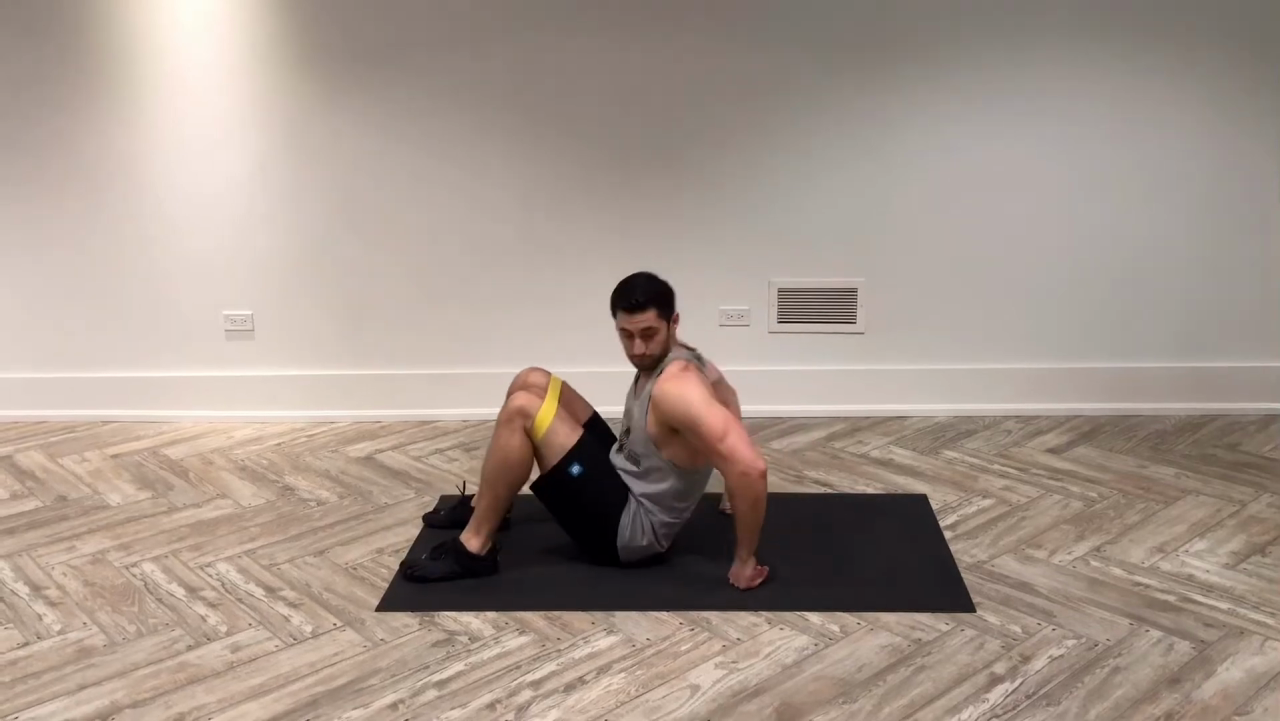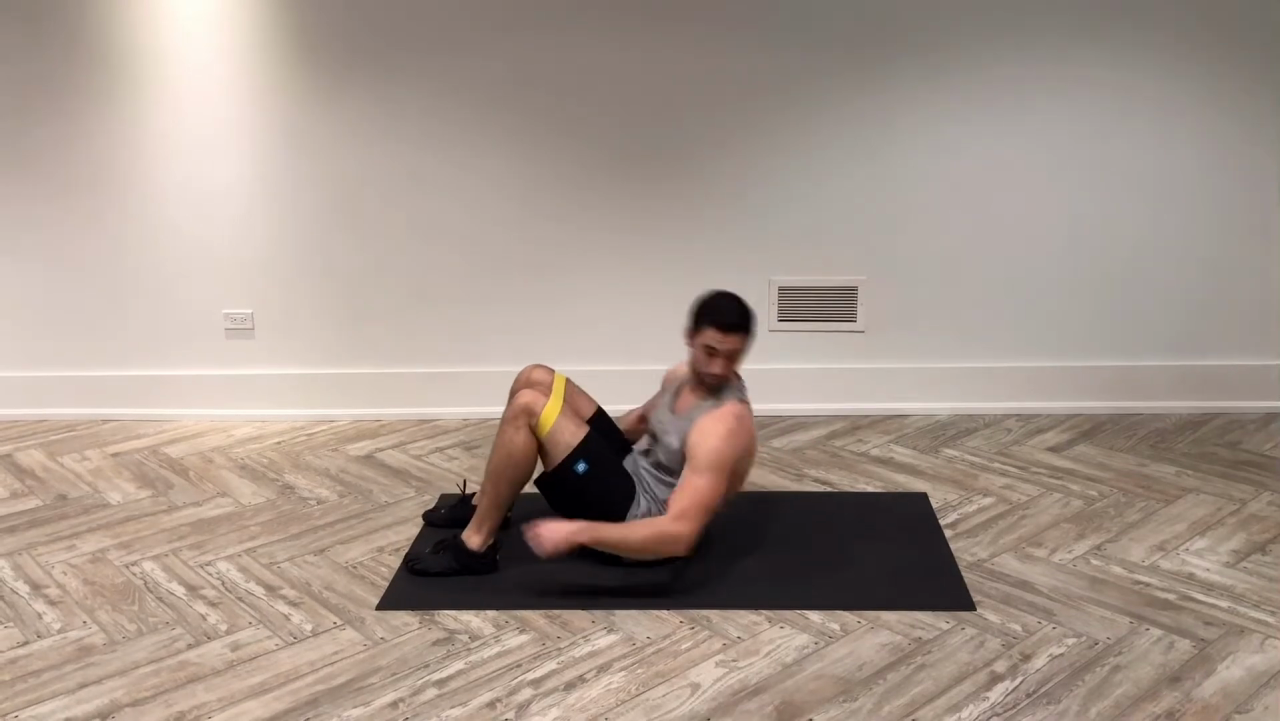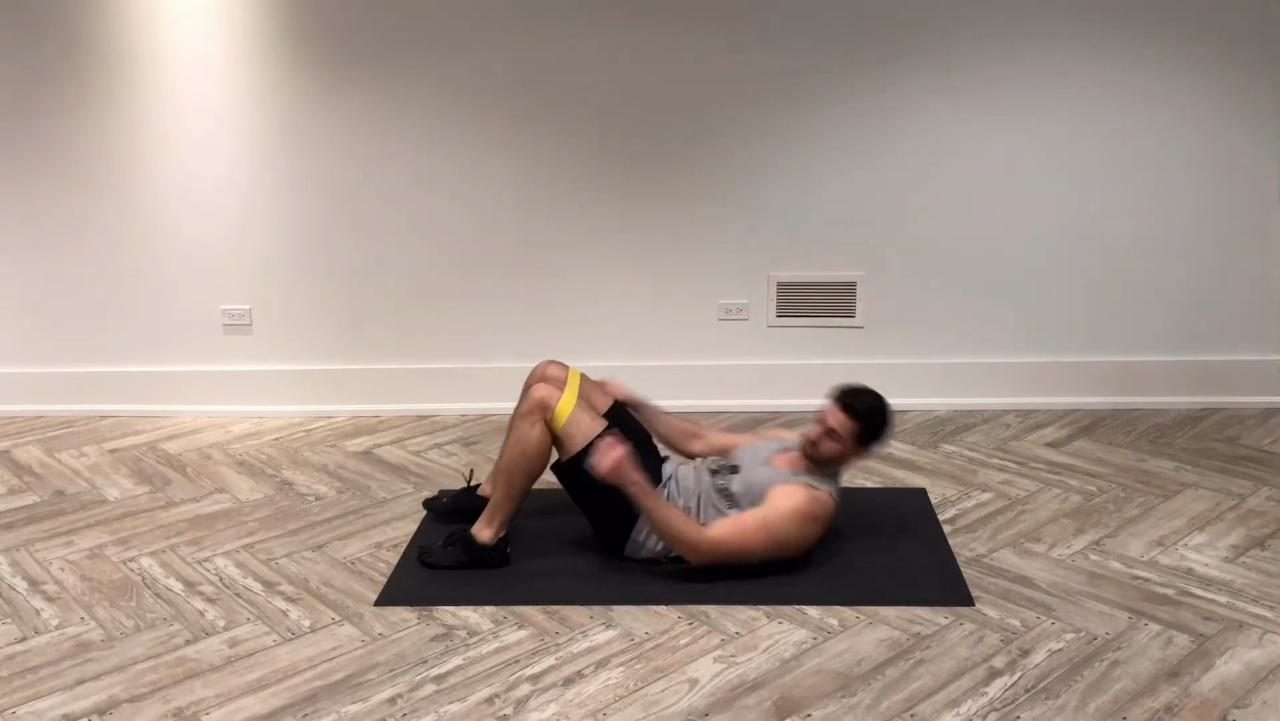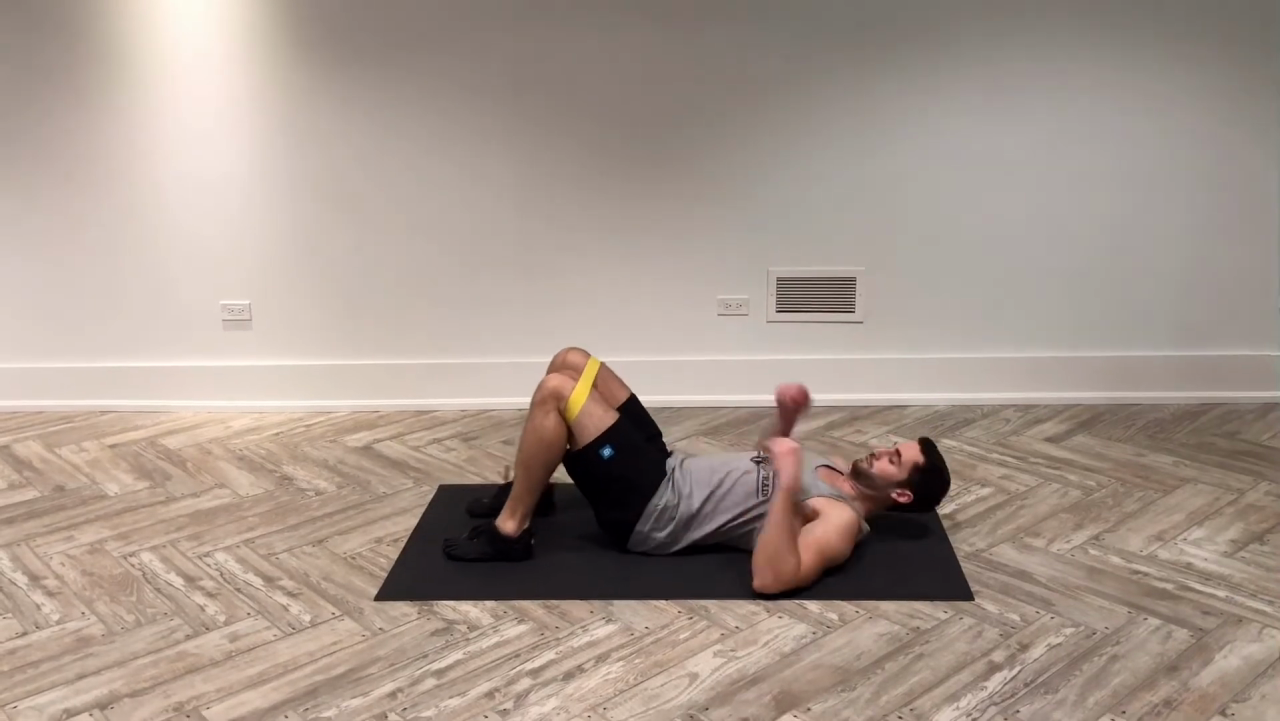
dt=0.3s
person 1, frame 1
left shoulder: (675, 385)
right shoulder: (676, 361)
left elbow: (751, 468)
right elbow: (729, 412)
left wrist: (745, 561)
left hip: (629, 528)
right hip: (624, 479)
left knee: (522, 408)
right knee: (532, 381)
left ankle: (474, 549)
right ankle: (484, 506)
person 1, frame 2
left shoulder: (725, 425)
right shoulder: (684, 377)
left elbow: (678, 535)
left wrist: (575, 532)
left hip: (637, 517)
left knee: (527, 402)
right knee: (537, 381)
left ankle: (474, 546)
right ankle: (486, 504)
person 1, frame 3
left shoulder: (806, 505)
right shoulder: (795, 441)
left elbow: (703, 546)
left wrist: (631, 481)
right wrist: (634, 403)
left hip: (643, 529)
right hip: (665, 479)
left knee: (544, 400)
right knee: (550, 374)
left ankle: (486, 539)
right ankle: (489, 495)
person 1, frame 4
left shoulder: (841, 521)
right shoulder: (833, 470)
left elbow: (770, 580)
left wrist: (789, 483)
right wrist: (786, 415)
left hip: (648, 513)
right hip: (666, 471)
left knee: (555, 391)
right knee: (572, 361)
left ankle: (510, 531)
right ankle: (531, 491)
